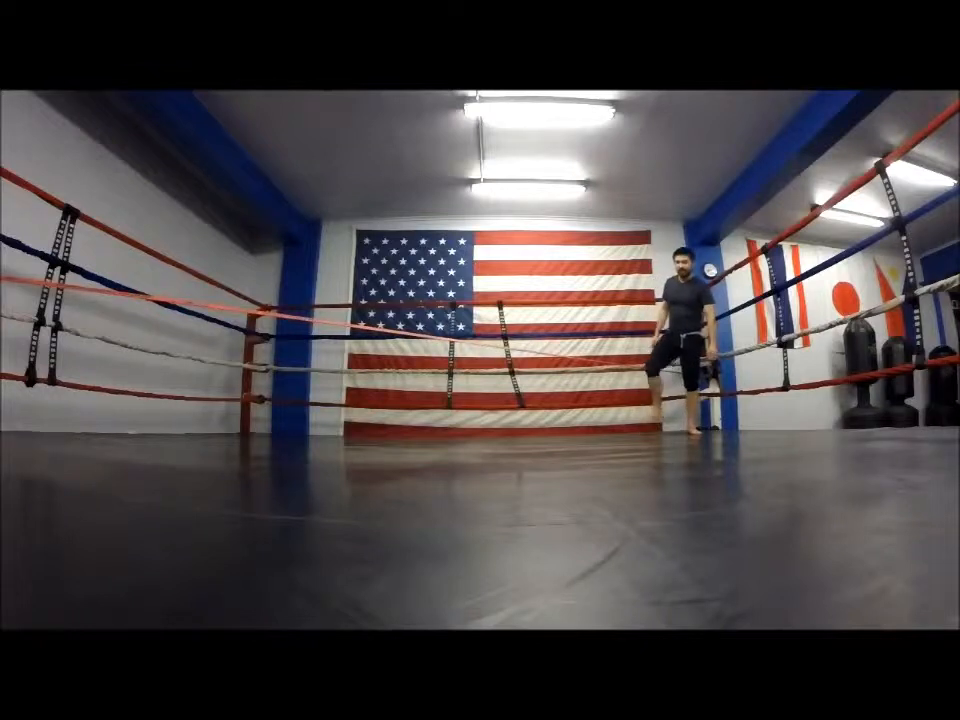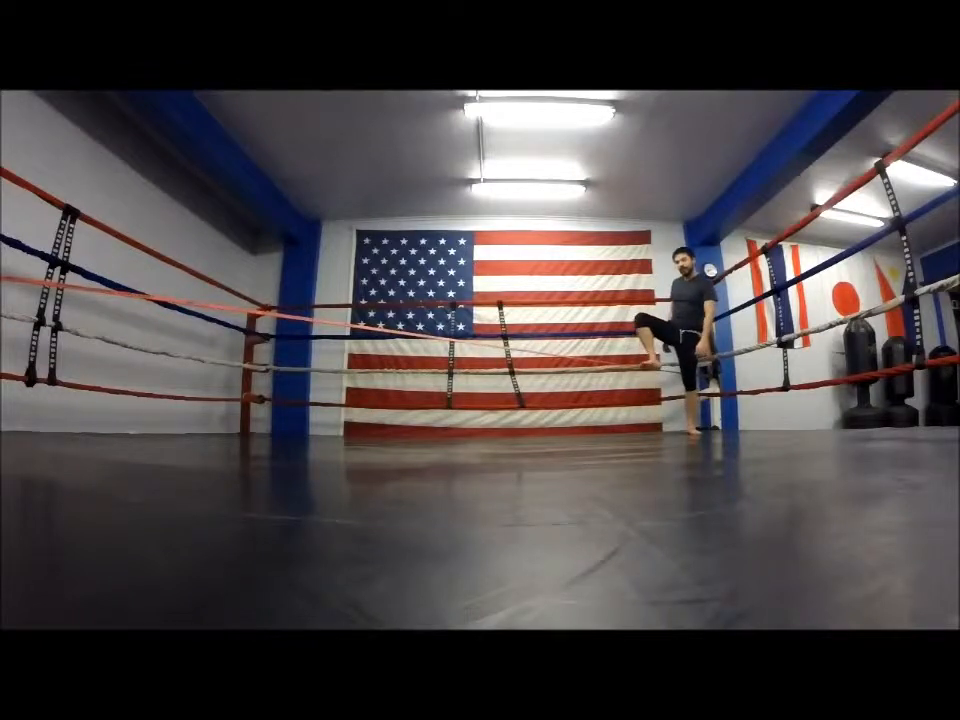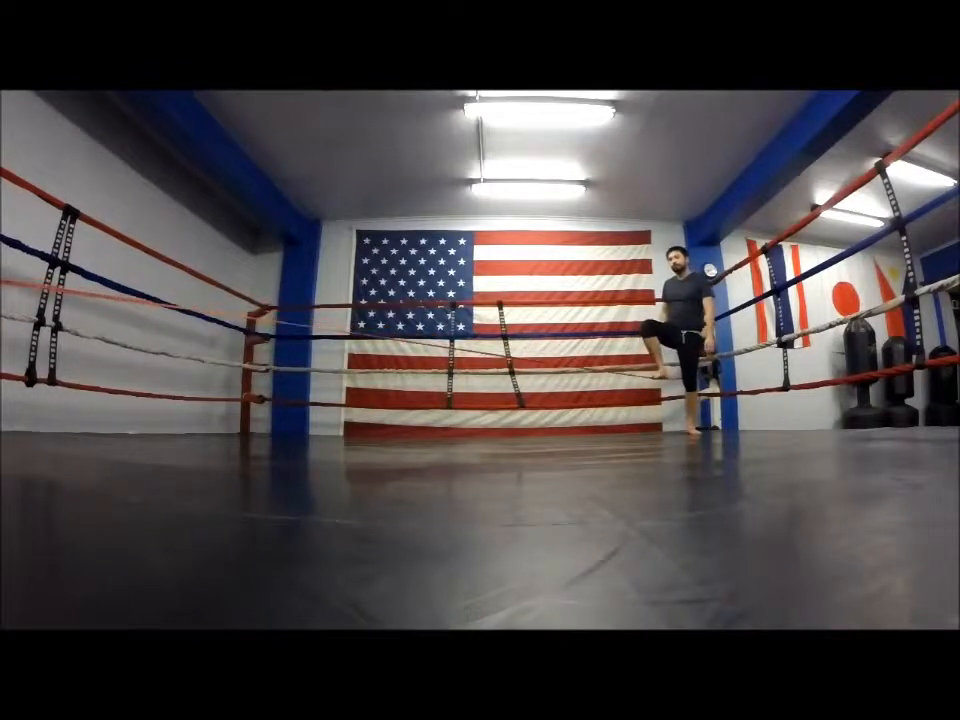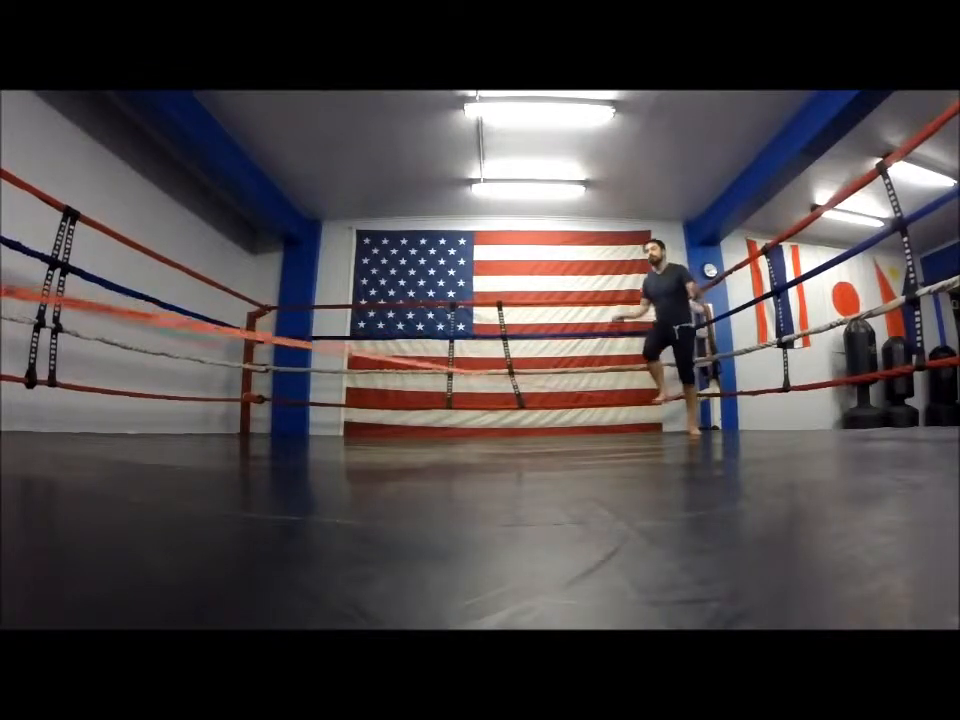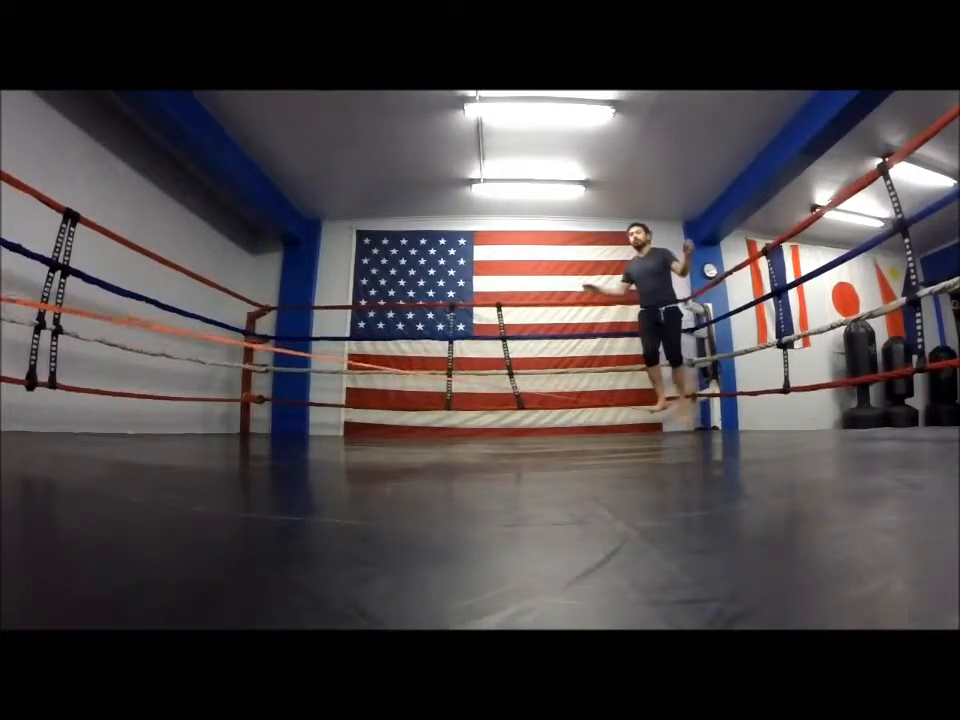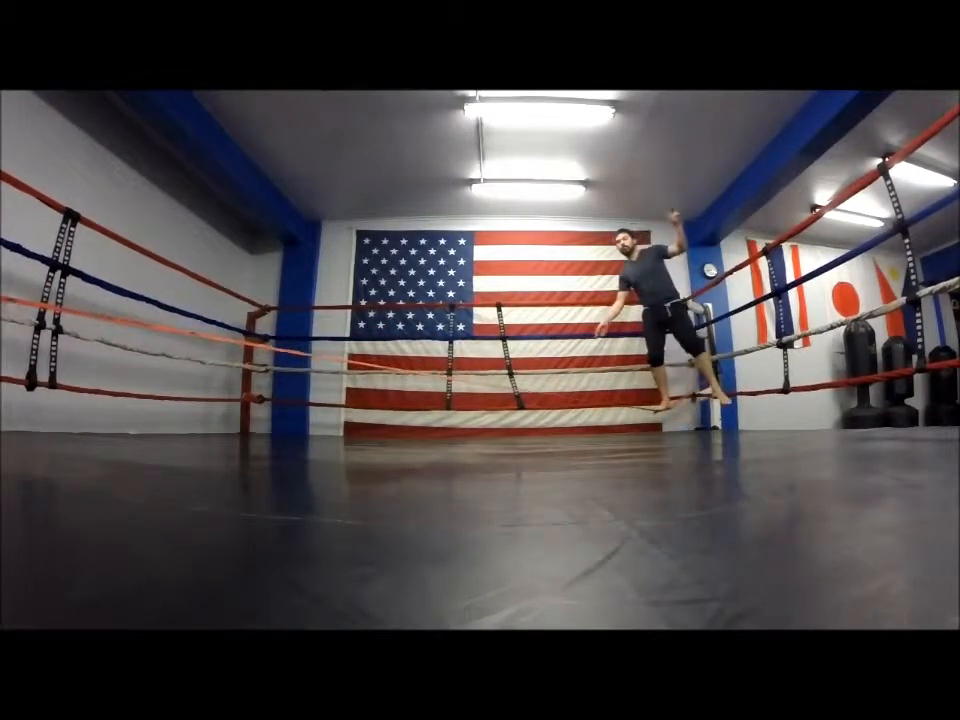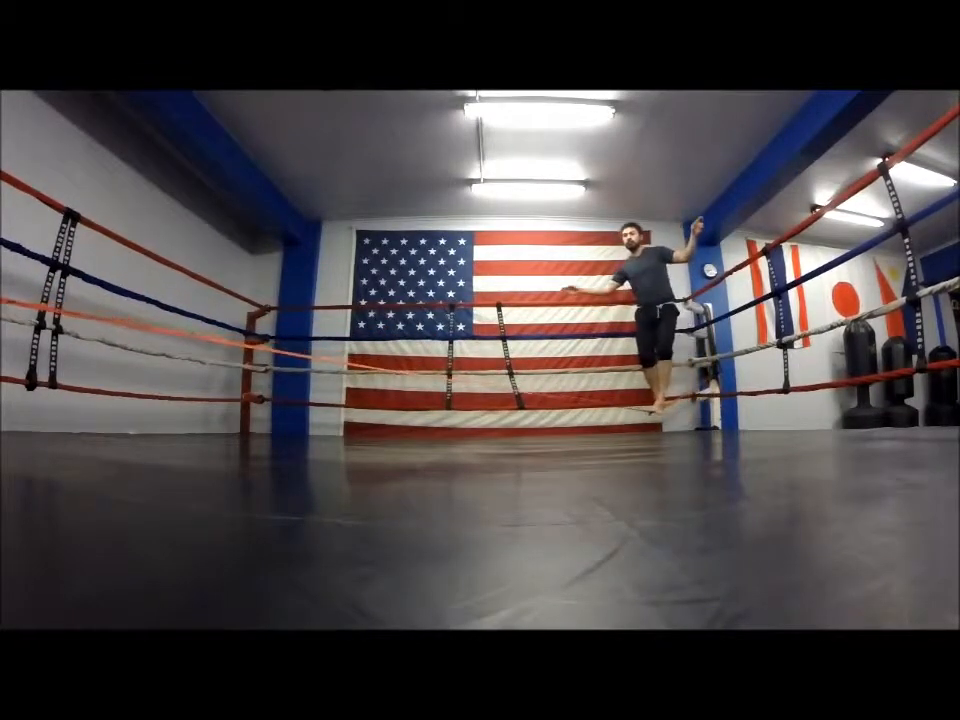
dt=0.5s
person 1, frame 1
left shoulder: (701, 287)
right shoulder: (670, 283)
left elbow: (710, 316)
left wrist: (712, 344)
right wrist: (657, 333)
left hip: (692, 338)
right hip: (671, 335)
left knee: (691, 381)
right knee: (651, 367)
left ankle: (692, 425)
right ankle: (657, 409)
person 1, frame 2
left shoulder: (704, 284)
right shoulder: (676, 283)
left elbow: (709, 314)
left wrist: (704, 340)
right wrist: (664, 333)
left hip: (690, 335)
right hip: (673, 329)
left knee: (690, 380)
right knee: (641, 318)
left ankle: (691, 425)
right ankle: (653, 359)
person 1, frame 3
left shoulder: (700, 281)
right shoulder: (668, 284)
left elbow: (709, 309)
left wrist: (709, 336)
right wrist: (658, 334)
left hip: (691, 334)
right hip: (672, 330)
left knee: (690, 380)
right knee: (647, 325)
left ankle: (691, 425)
right ankle: (662, 369)
person 1, frame 4
left shoulder: (679, 271)
right shoulder: (648, 280)
left elbow: (695, 293)
right elbow: (643, 307)
left wrist: (696, 294)
right wrist: (625, 316)
left hip: (683, 327)
right hip: (662, 325)
left knee: (686, 373)
right knee: (650, 351)
left ankle: (692, 424)
right ankle: (663, 390)
person 1, frame 5
left shoulder: (662, 254)
right shoulder: (632, 266)
left elbow: (682, 272)
right elbow: (621, 290)
left wrist: (687, 256)
right wrist: (597, 288)
left hip: (669, 310)
right hip: (647, 313)
left knee: (674, 355)
right knee: (650, 355)
left ankle: (683, 402)
right ankle: (661, 399)
person 1, frame 6
left shoulder: (653, 252)
right shoulder: (625, 273)
left elbow: (680, 248)
right elbow: (620, 302)
left wrist: (677, 225)
right wrist: (606, 321)
left hip: (673, 306)
right hip: (651, 314)
left knee: (694, 344)
right knee: (654, 357)
left ankle: (715, 388)
right ankle: (665, 400)
person 1, frame 7
left shoulder: (657, 252)
right shoulder: (626, 267)
left elbow: (685, 257)
right elbow: (607, 287)
left wrist: (694, 236)
right wrist: (581, 289)
left hip: (665, 308)
right hip: (644, 312)
left knee: (664, 350)
right knee: (645, 356)
left ankle: (661, 399)
right ankle: (658, 399)
